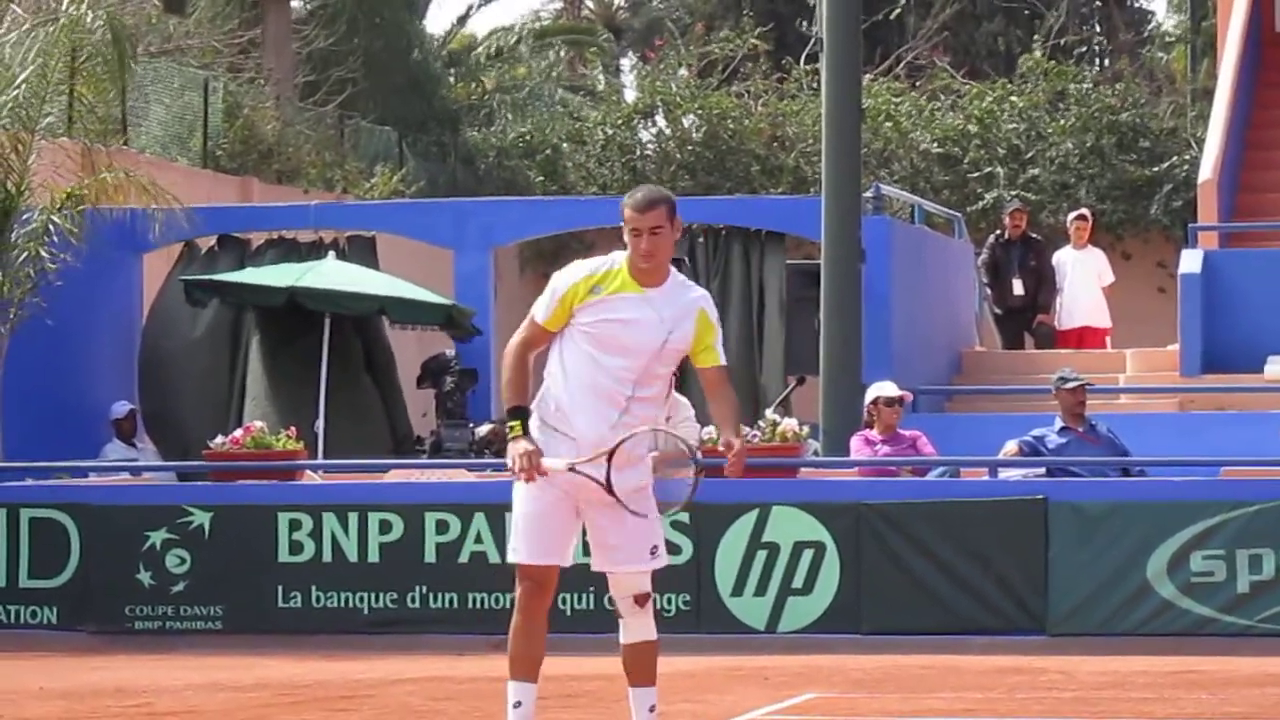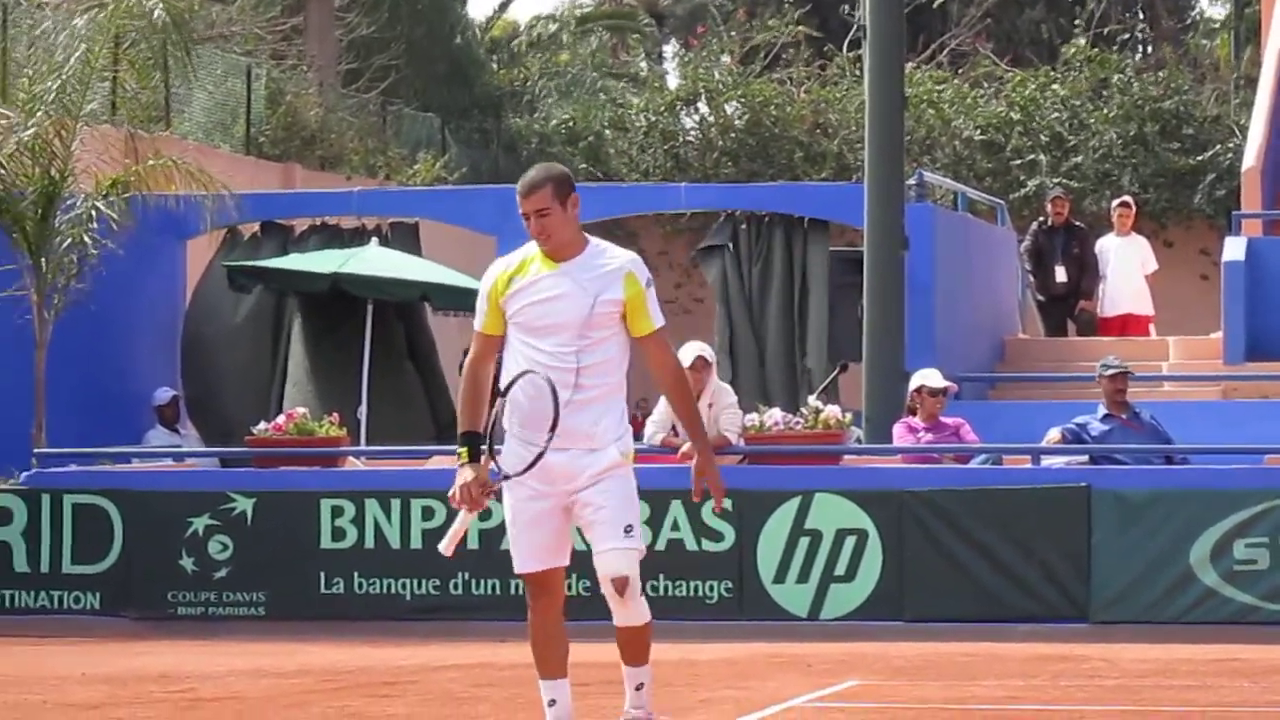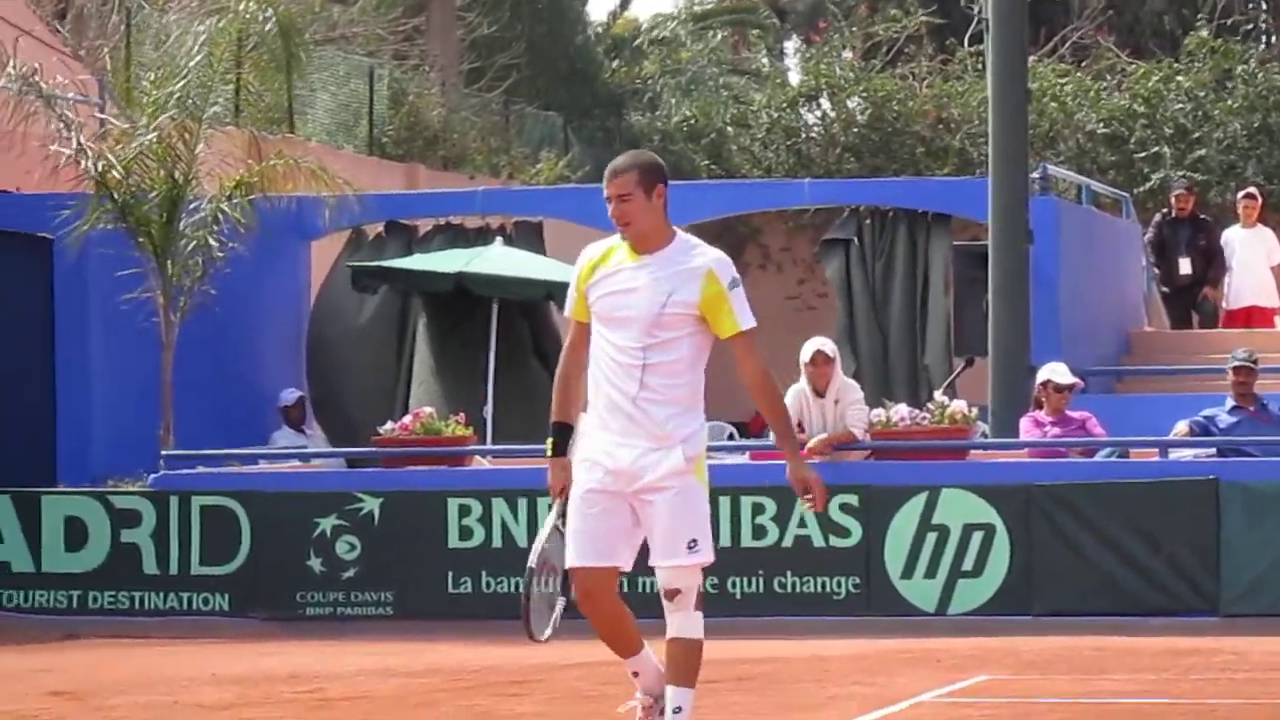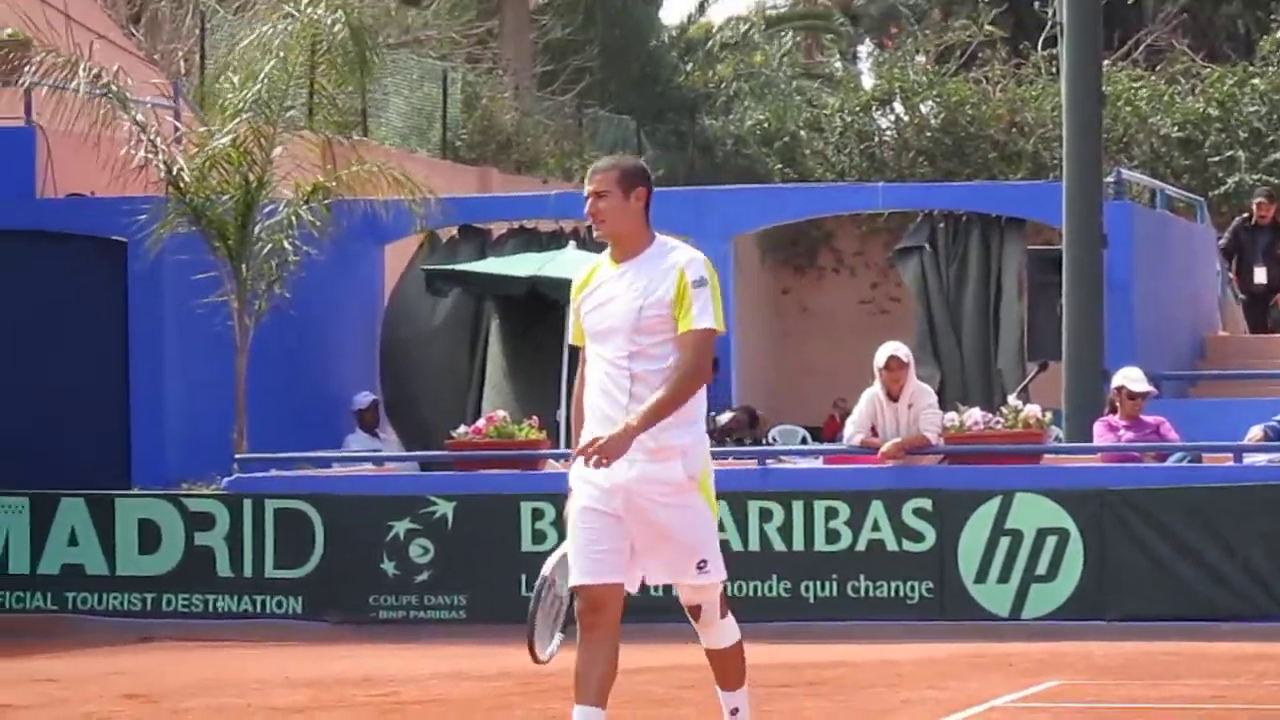
dt=0.5s
person 1, frame 1
left shoulder: (695, 306)
right shoulder: (579, 280)
left elbow: (719, 388)
right elbow: (518, 350)
left wrist: (731, 437)
right wrist: (518, 431)
left hip: (624, 470)
right hip: (549, 457)
left knee: (635, 598)
right knee: (533, 590)
person 1, frame 2
left shoulder: (624, 270)
right shoulder: (504, 275)
left elbow: (664, 364)
right elbow: (478, 366)
left wrist: (703, 450)
right wrist: (470, 456)
left hip: (602, 456)
right hip: (528, 460)
left knee: (621, 582)
right knee: (543, 592)
person 1, frame 3
left shoulder: (708, 269)
right shoulder: (593, 263)
left elbow: (750, 364)
right elbow: (575, 357)
left wrist: (792, 452)
right wrist: (559, 448)
left hip: (672, 456)
right hip: (603, 455)
left knee: (680, 593)
right knee: (588, 586)
person 1, frame 4
left shoulder: (687, 268)
right shoulder: (588, 280)
left elbow: (696, 367)
left wrist: (630, 431)
right wrist: (575, 478)
left hip: (674, 470)
right hip: (600, 474)
left knee: (705, 606)
right knee: (594, 607)
